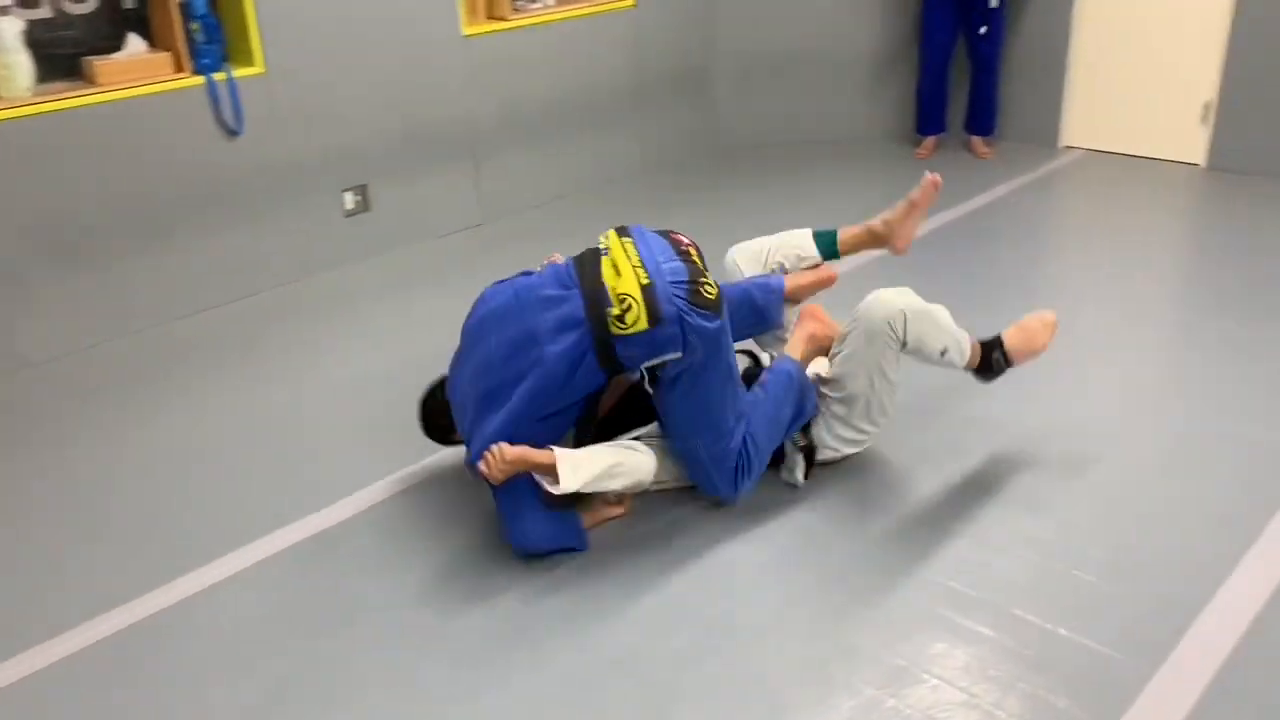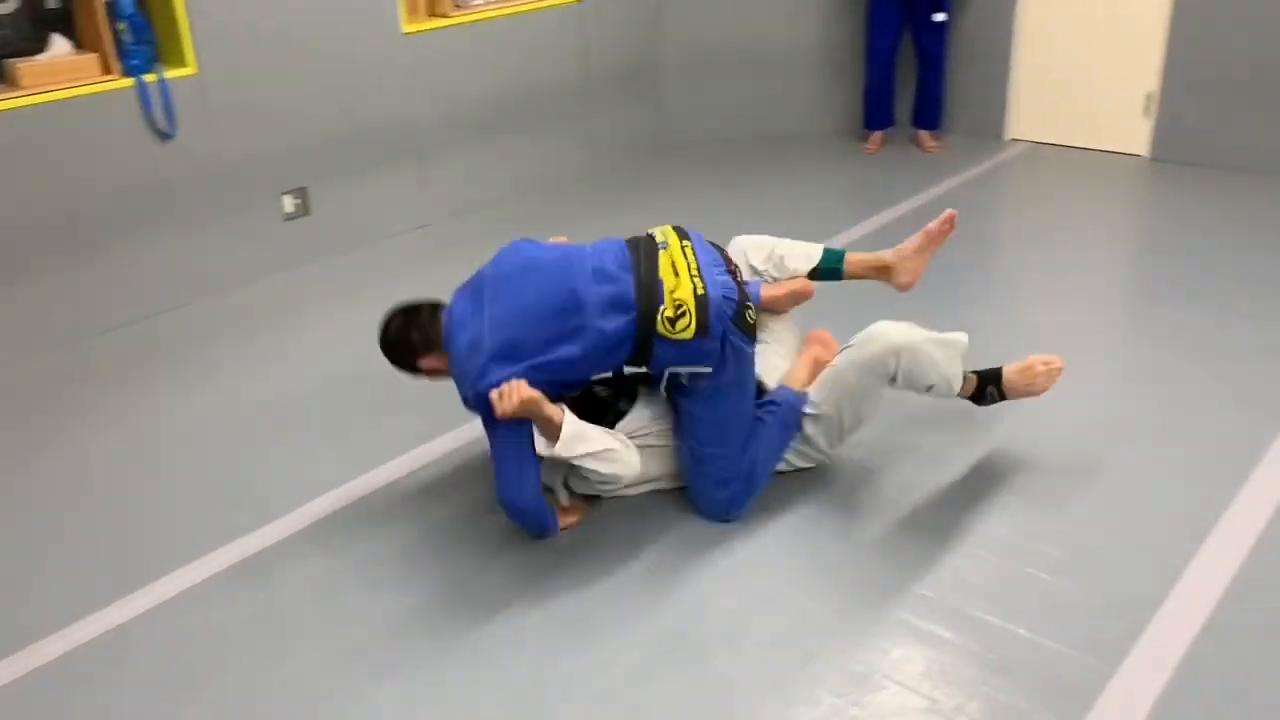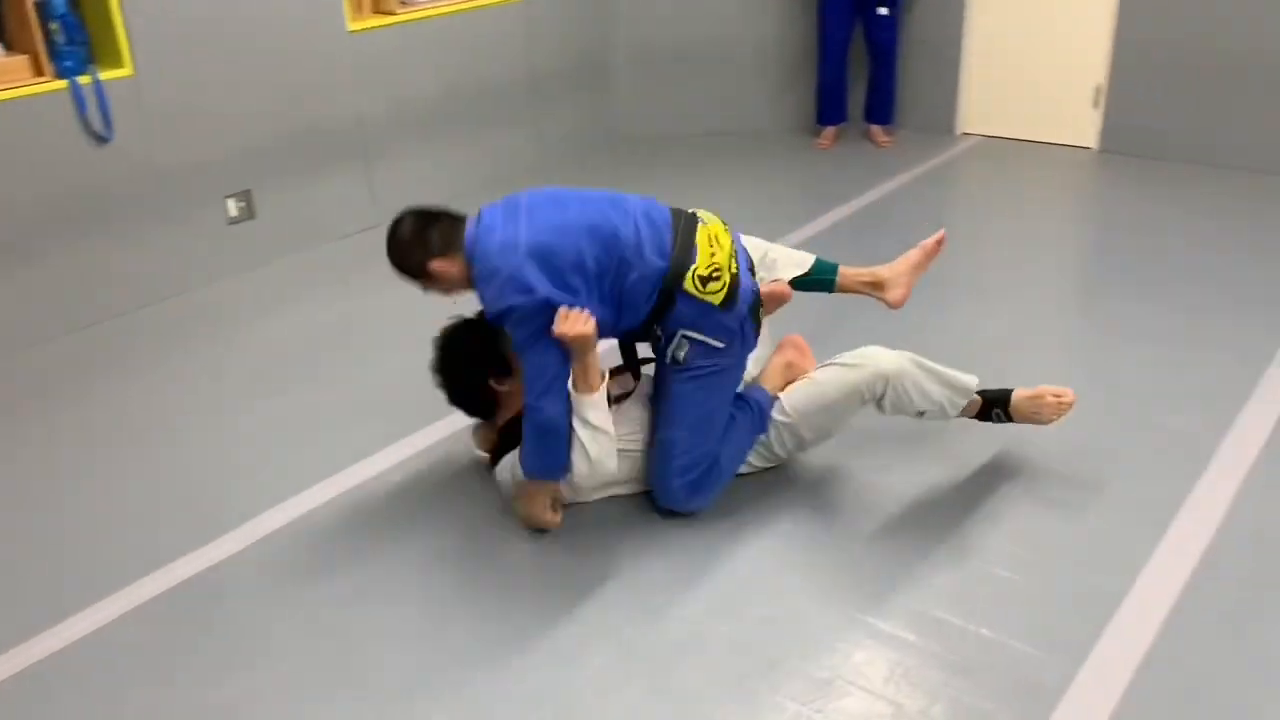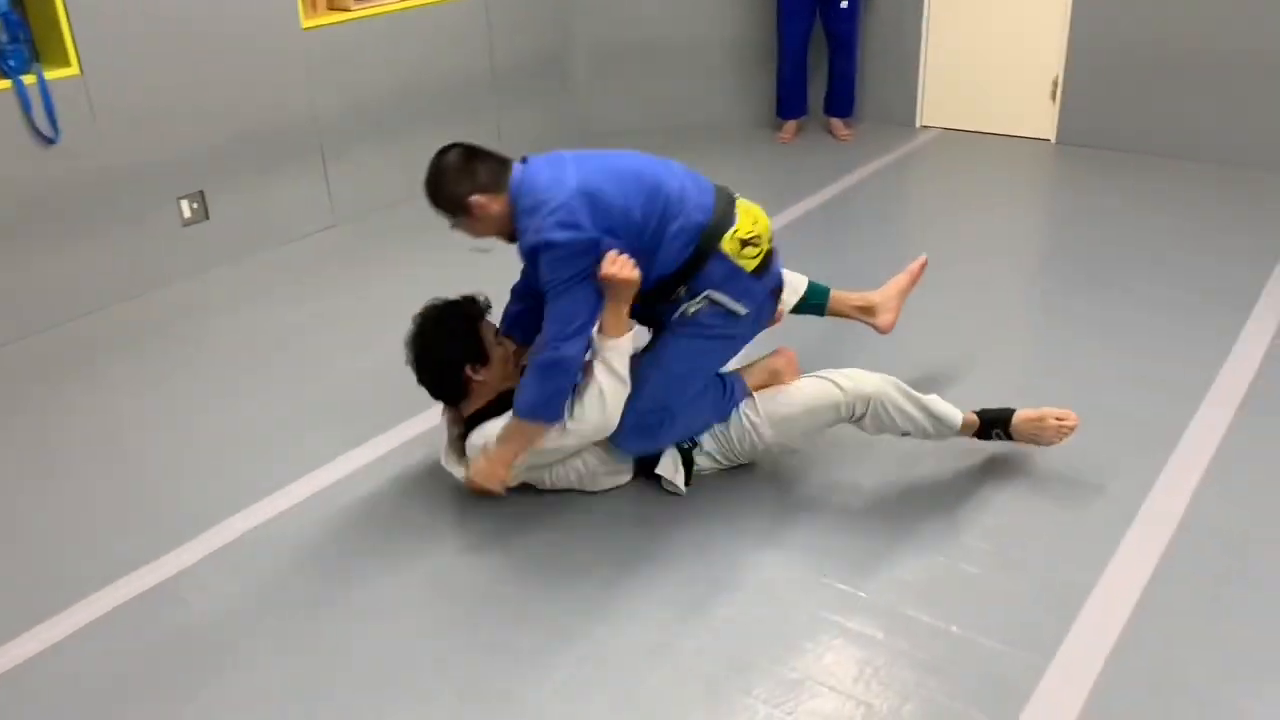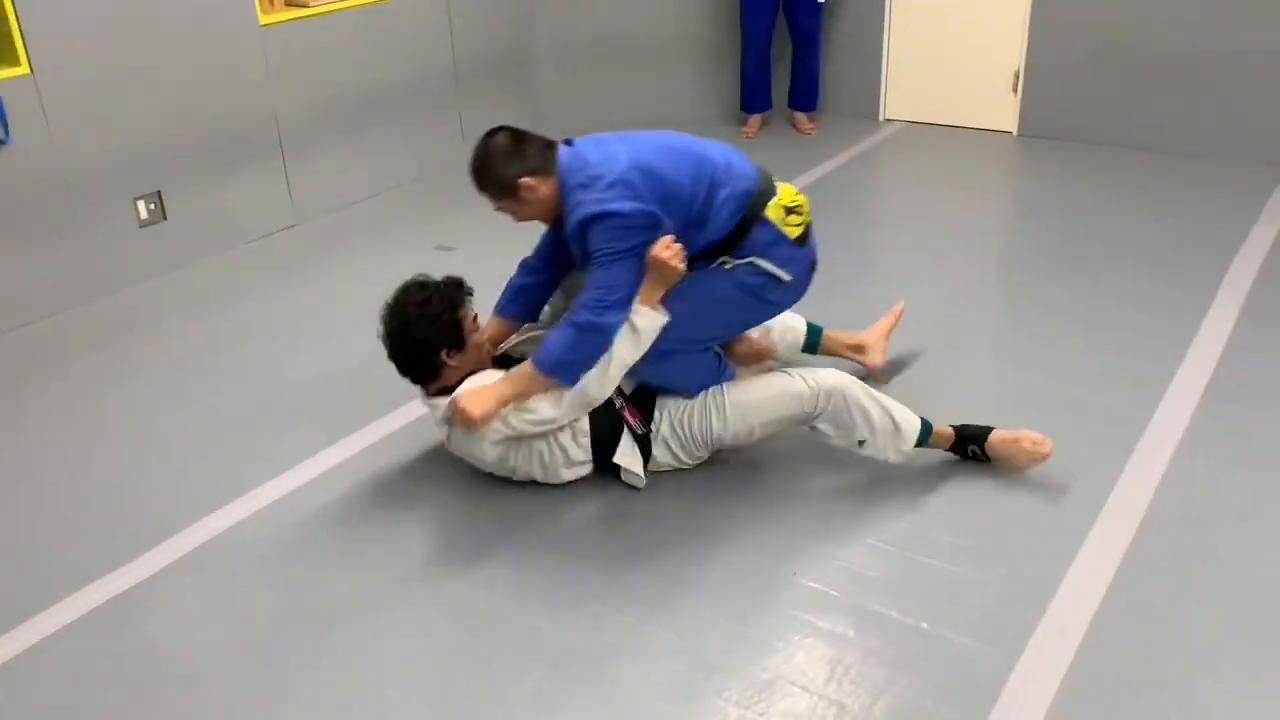
dt=0.1s
person 1, frame 1
right shoulder: (643, 451)
right elbow: (622, 465)
right wrist: (531, 461)
left hip: (759, 379)
right hip: (825, 425)
left knee: (748, 260)
right knee: (887, 310)
right ankle: (986, 355)
person 1, frame 2
left shoulder: (568, 392)
right shoulder: (569, 468)
right elbow: (614, 463)
right wrist: (542, 415)
left hip: (747, 380)
left knee: (744, 256)
right knee: (887, 342)
right ankle: (984, 383)
person 1, frame 3
right shoulder: (523, 468)
right elbow: (596, 455)
right wrist: (583, 358)
right hip: (751, 432)
right knee: (875, 368)
right ankle: (990, 405)
person 1, frame 4
left shoulder: (480, 415)
right shoulder: (496, 444)
right elbow: (598, 416)
right wrist: (615, 308)
right hip: (702, 436)
right knee: (856, 390)
right ankle: (992, 425)
person 1, frame 5
left shoulder: (459, 391)
right shoulder: (476, 416)
right elbow: (589, 383)
right wrist: (651, 291)
left hip: (646, 388)
right hip: (663, 430)
right knee: (821, 391)
left ankle: (847, 344)
right ankle: (969, 442)
person 2, frame 1
left shoulder: (488, 432)
left elbow: (528, 533)
left wrist: (580, 518)
left hip: (663, 314)
left knee: (726, 476)
left ankle: (799, 352)
person 2, frame 2
left shoulder: (485, 376)
right shoulder: (496, 278)
left elbow: (515, 484)
left wrist: (546, 528)
left hip: (693, 328)
left knee: (721, 496)
left ankle: (803, 377)
person 2, frame 3
left shoulder: (518, 292)
right shoulder: (499, 220)
left elbow: (546, 402)
left wrist: (538, 495)
left hip: (701, 303)
right hip: (700, 242)
left ankle: (778, 376)
person 2, frame 4
left shoulder: (559, 232)
right shoulder: (536, 184)
left elbow: (558, 351)
right elbow: (534, 289)
left hip: (734, 276)
right hip: (718, 236)
left knee: (641, 429)
person 2, frame 5
left shoulder: (608, 207)
right shoulder: (575, 165)
left elbow: (594, 322)
right elbow: (545, 266)
left hip: (773, 251)
right hip: (742, 226)
left knee: (646, 354)
